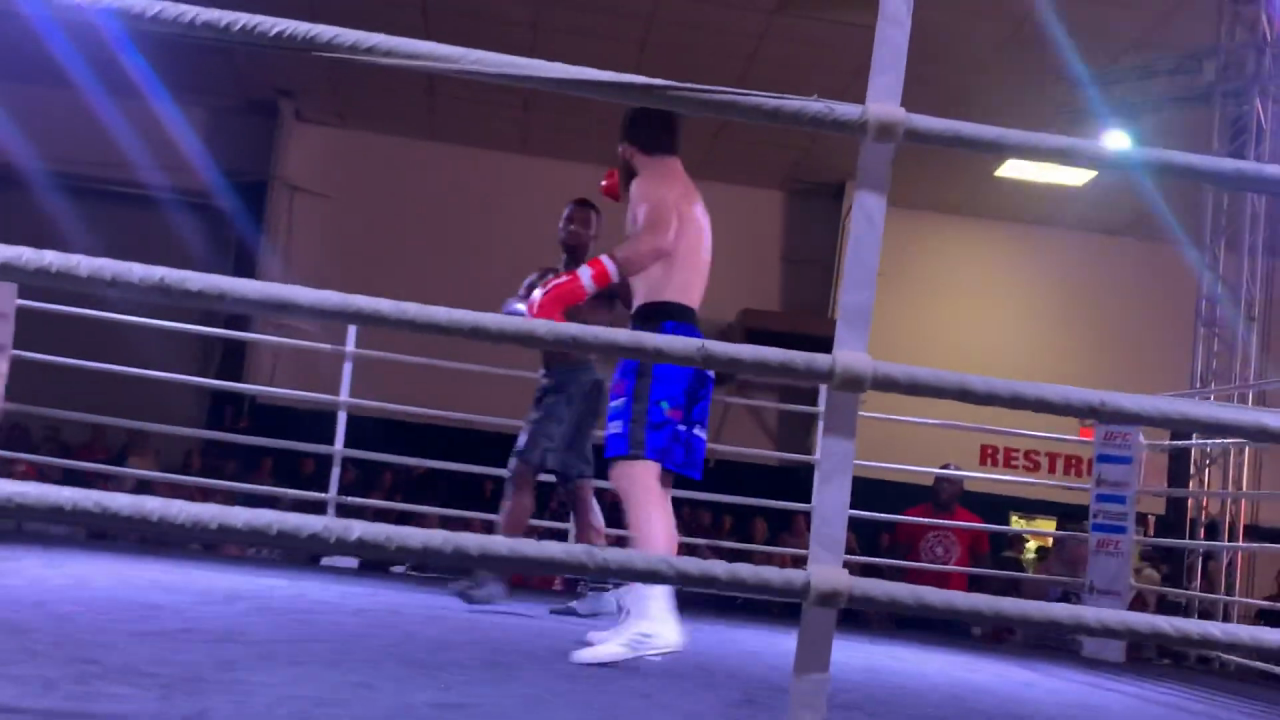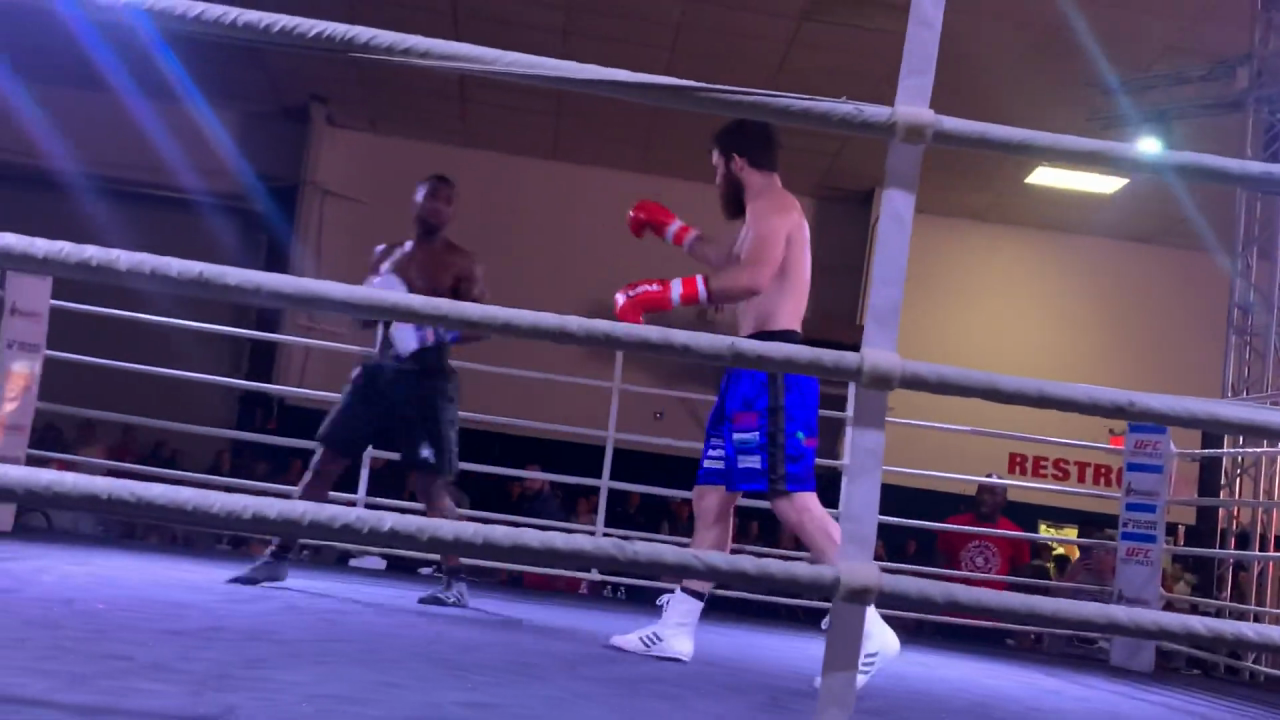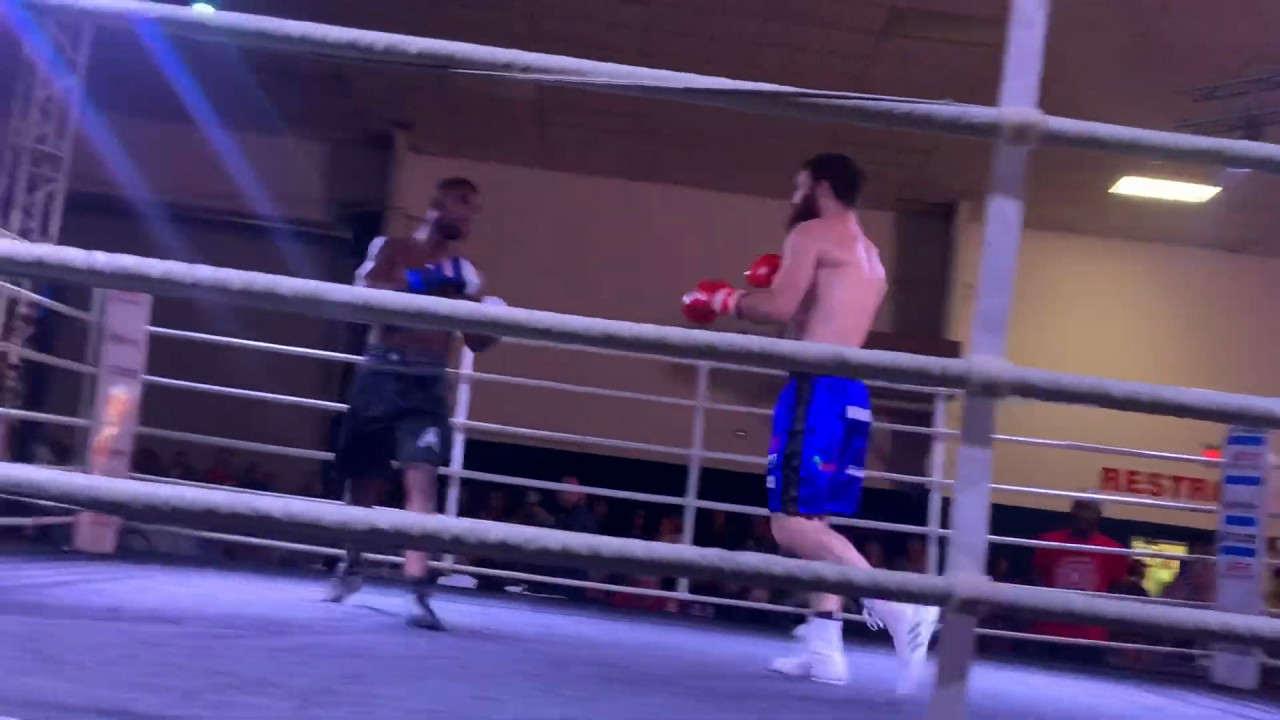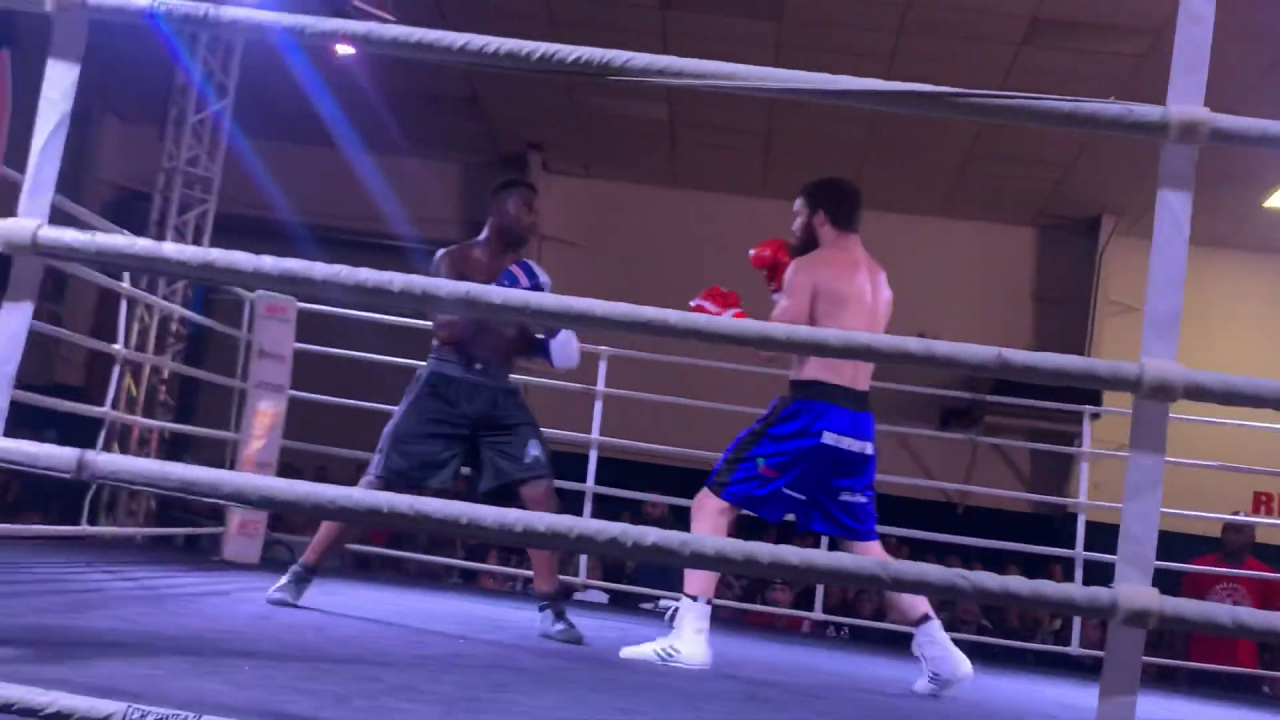
dt=0.5s
person 1, frame 1
left shoulder: (651, 182)
right shoulder: (687, 193)
left elbow: (657, 241)
left wrist: (579, 282)
right wrist: (623, 190)
left hip: (659, 336)
right hip: (689, 346)
left knee: (633, 471)
right knee: (652, 484)
left ankle: (651, 619)
right ankle: (653, 617)
person 1, frame 2
left shoulder: (769, 207)
right shoulder: (773, 215)
left elbow: (753, 279)
right elbow: (727, 258)
left wrist: (666, 293)
right wrist: (671, 226)
left hip: (773, 369)
right hip: (755, 372)
left knee: (795, 503)
right knee: (710, 498)
left ankle: (870, 632)
right ankle: (673, 627)
person 1, frame 3
left shoulder: (812, 234)
right shoulder: (868, 257)
left elbow: (776, 308)
left wrist: (720, 299)
right wrist: (783, 282)
left hip: (817, 388)
right hip: (851, 394)
left knee: (795, 526)
right knee: (799, 521)
left ankle: (904, 613)
right ankle: (824, 648)
person 1, frame 4
left shoulder: (811, 267)
right shoulder: (876, 277)
right wrist: (786, 282)
left hip: (811, 413)
right hip: (855, 422)
left knee: (713, 504)
right knee: (865, 547)
left ankle: (690, 638)
right ankle: (938, 649)
person 2, frame 1
right shoulder: (542, 278)
right elbow: (512, 310)
right wrist: (521, 311)
left hip: (578, 383)
right hip: (555, 382)
left knee: (521, 474)
right knee: (578, 489)
left ankle: (494, 575)
right ankle: (599, 589)
person 2, frame 2
left shoulder: (461, 262)
right shoulder: (387, 255)
left wrist: (437, 332)
left hip: (427, 377)
right hip: (380, 370)
left knee: (431, 483)
right knee: (325, 463)
left ankle: (455, 580)
right ankle: (277, 558)
person 2, frame 3
left shoulder: (466, 272)
right shoulder: (389, 248)
left elbow: (477, 340)
right elbow: (363, 292)
right wrist: (422, 280)
left hip: (425, 386)
right hip: (377, 378)
left knee: (419, 479)
right knee: (361, 484)
left ankle: (419, 591)
right ankle: (352, 568)
person 2, frame 4
left shoulder: (522, 273)
right shoulder: (454, 259)
right elbow: (445, 329)
left wrist: (550, 343)
left hip: (496, 396)
right hip: (443, 388)
left knee: (540, 493)
right knee: (379, 483)
left ankle: (550, 610)
right ankle: (298, 576)
